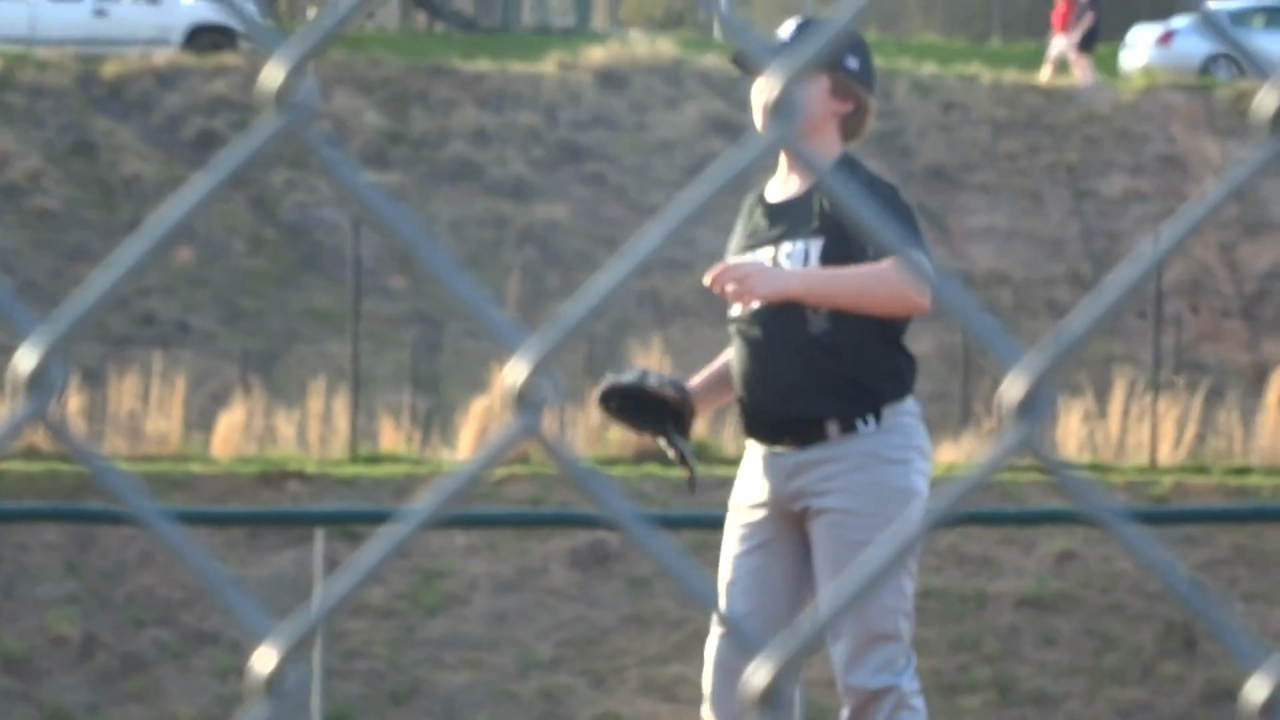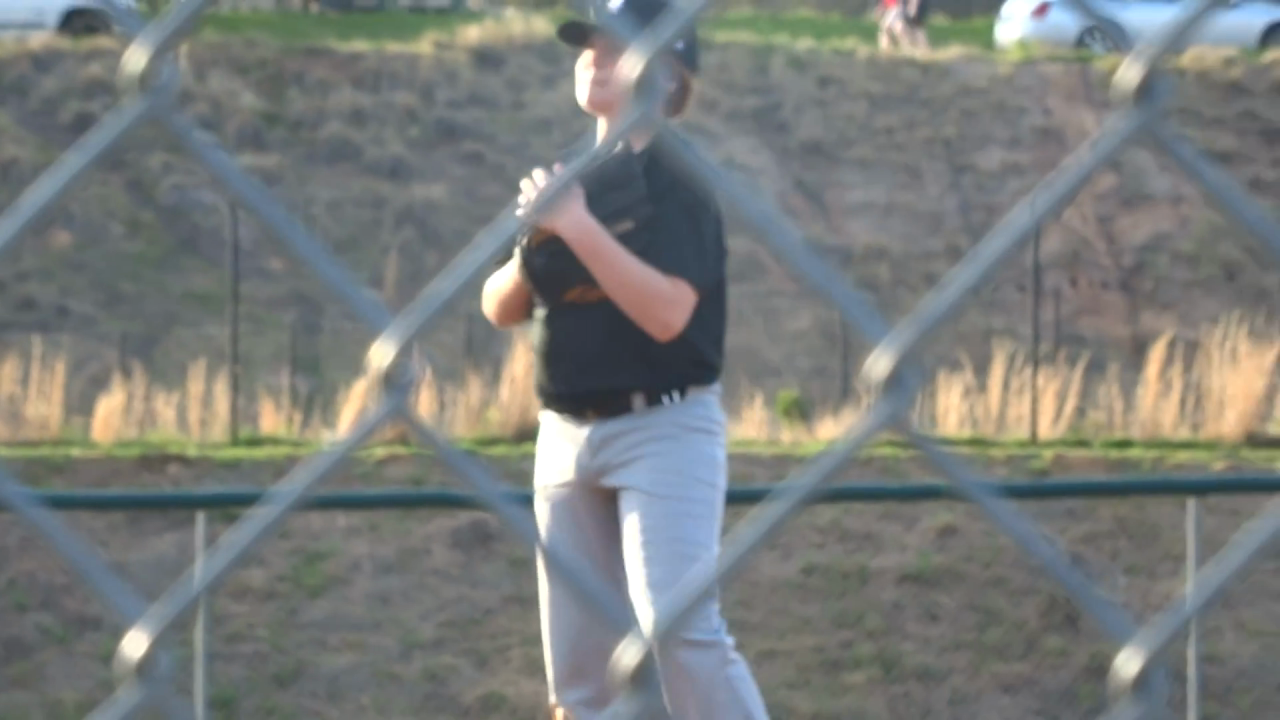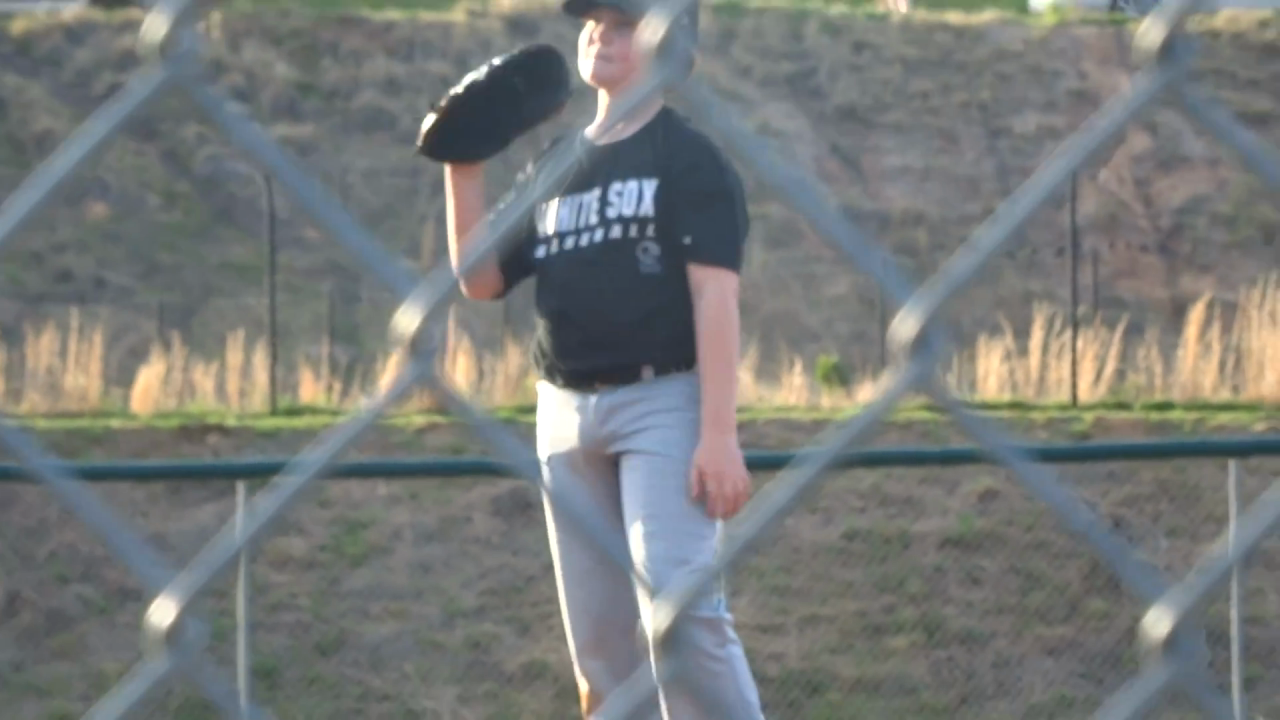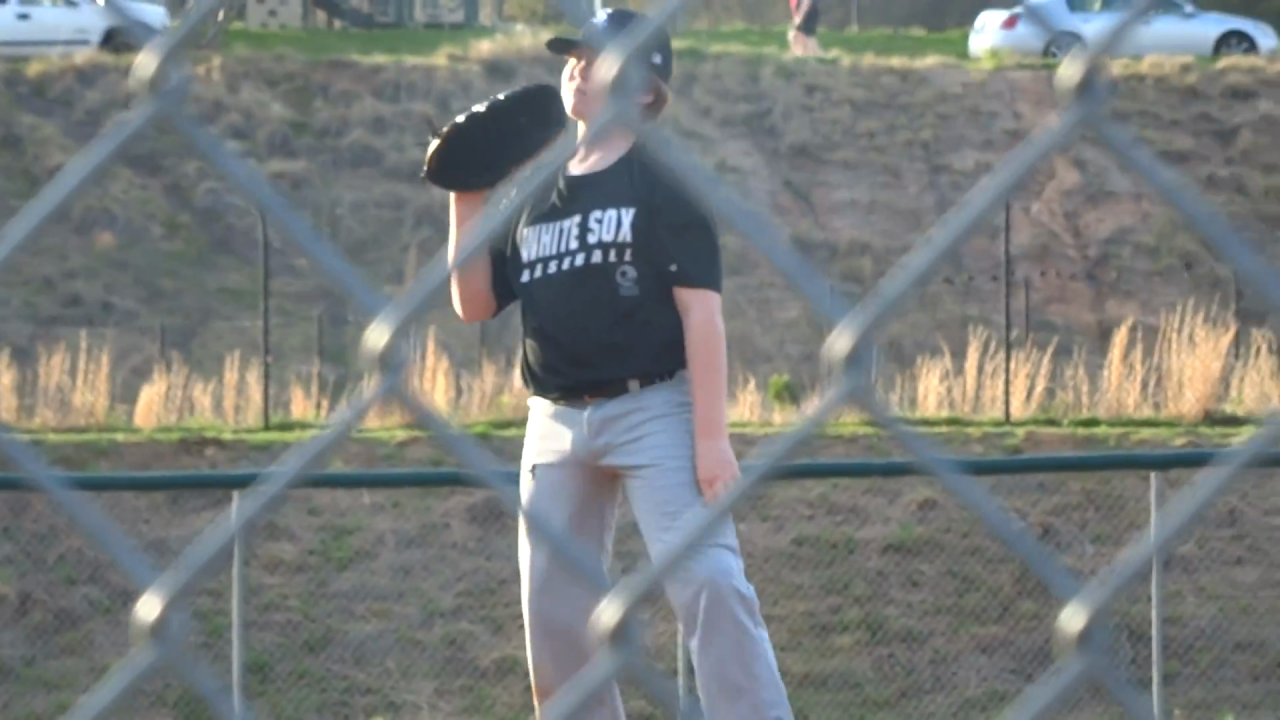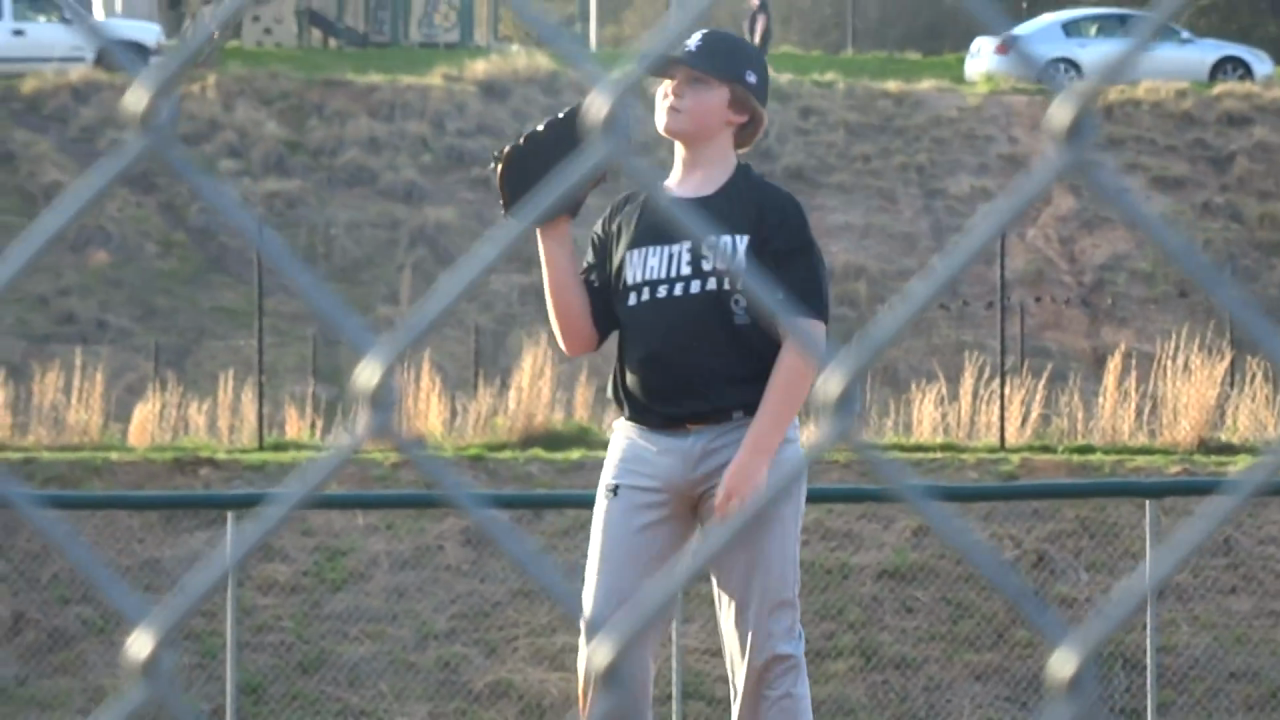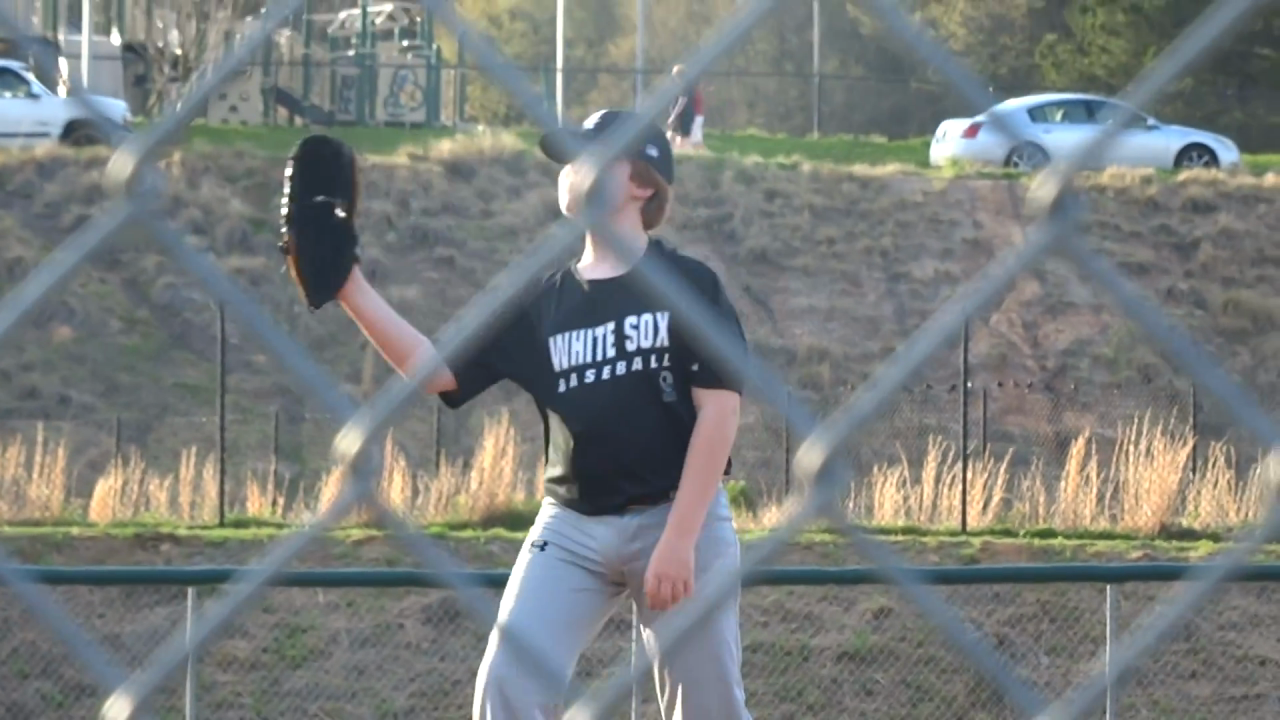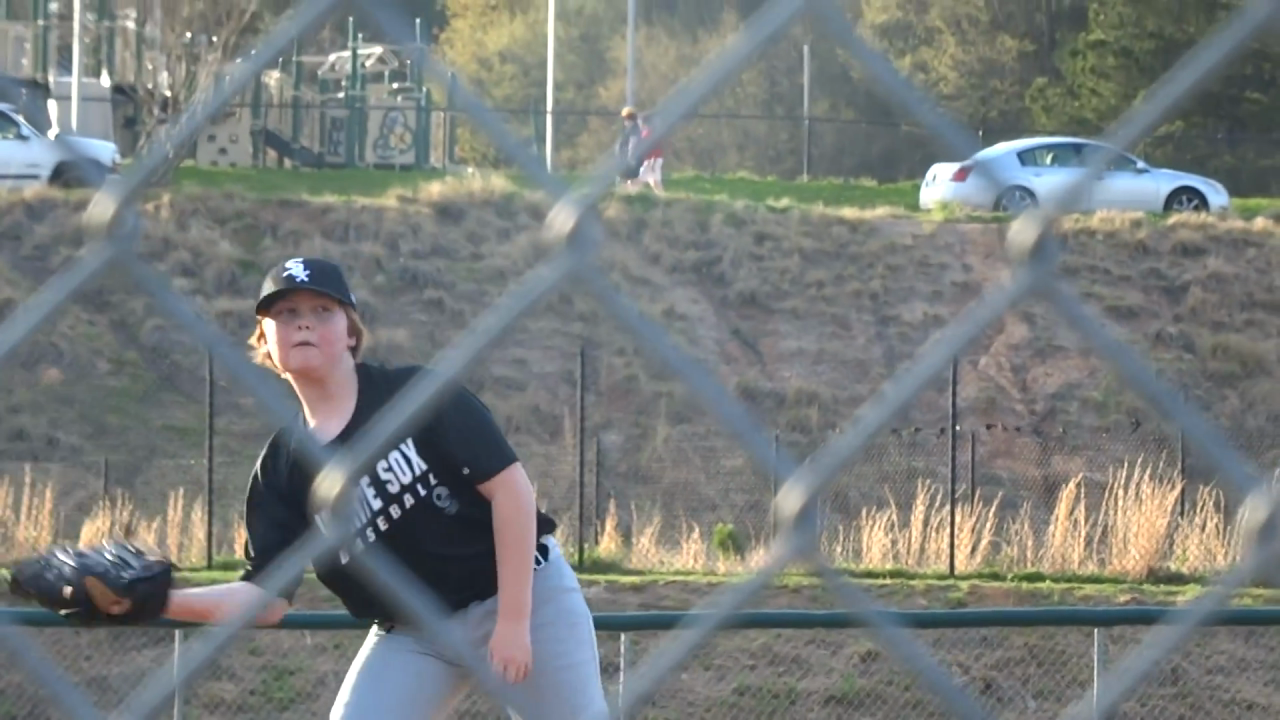
dt=0.5s
person 1, frame 1
left shoulder: (863, 198)
right shoulder: (753, 209)
left elbow: (913, 290)
left wrist: (794, 280)
right wrist: (696, 393)
left hip: (863, 453)
right hip: (769, 461)
person 1, frame 2
left shoulder: (675, 181)
right shoulder: (569, 182)
left elbow: (668, 314)
right elbow: (499, 309)
left wrist: (578, 229)
left hip: (666, 427)
right hip: (566, 436)
left knee: (680, 630)
right knee: (579, 654)
person 1, frame 3
left shoulder: (689, 156)
left elbow: (716, 298)
right elbow: (480, 280)
left wrist: (719, 434)
right wrist: (463, 173)
left hip: (664, 402)
right hip: (566, 412)
left knee: (682, 608)
right knee: (598, 626)
person 1, frame 4
left shoulder: (663, 186)
right shoulder: (532, 194)
left elbow: (701, 312)
right elbow: (474, 304)
left wrist: (711, 437)
right wrist: (465, 199)
left hip: (654, 410)
right hip: (555, 423)
left knee: (710, 584)
right knee: (554, 619)
person 1, frame 5
left shoulder: (772, 211)
right shoulder: (626, 216)
left elbow: (805, 339)
right elbow: (579, 337)
left wrist: (757, 453)
right wrist: (552, 230)
left hip: (747, 444)
right hip: (642, 451)
left knee: (763, 639)
right knee: (608, 633)
person 1, frame 6
left shoulder: (687, 283)
right shoulder: (540, 301)
left elbow: (719, 408)
right elbow: (437, 372)
left wrist: (679, 538)
right wrist: (349, 285)
left hip: (674, 518)
right hip: (571, 527)
person 1, frame 7
right shoulder: (281, 466)
left elbow: (511, 490)
right elbow: (267, 597)
left wrist: (513, 621)
right wrist: (166, 600)
left hip: (526, 592)
right hip: (411, 625)
